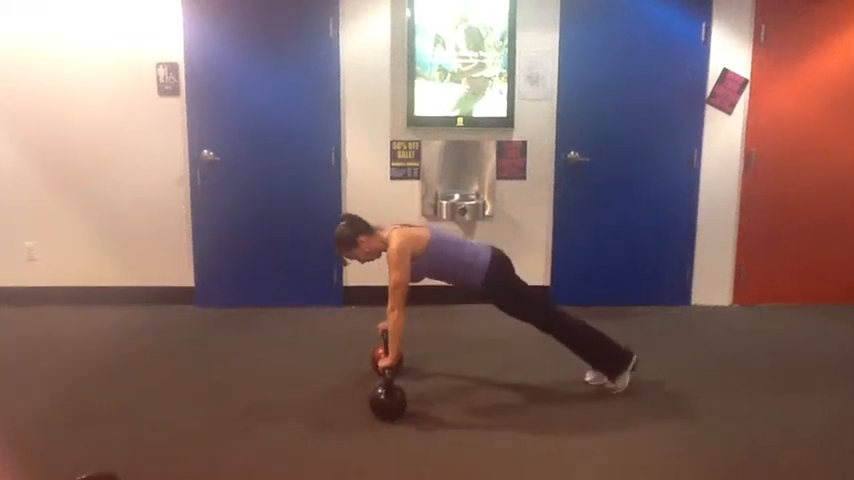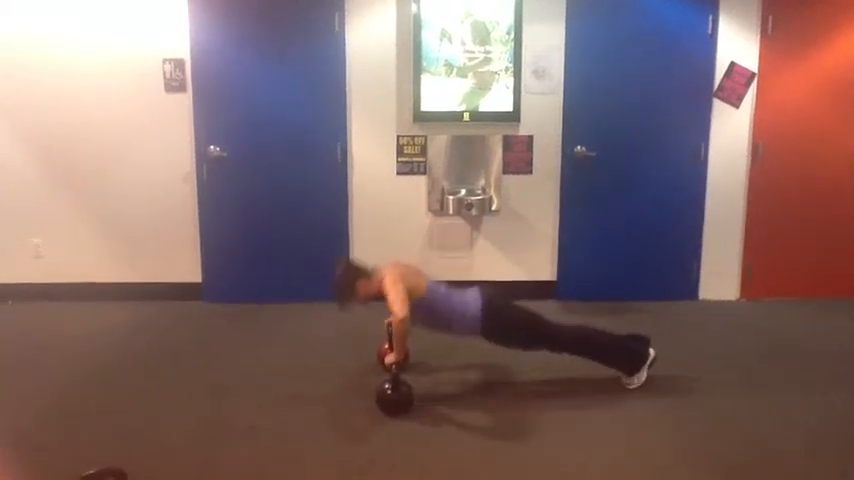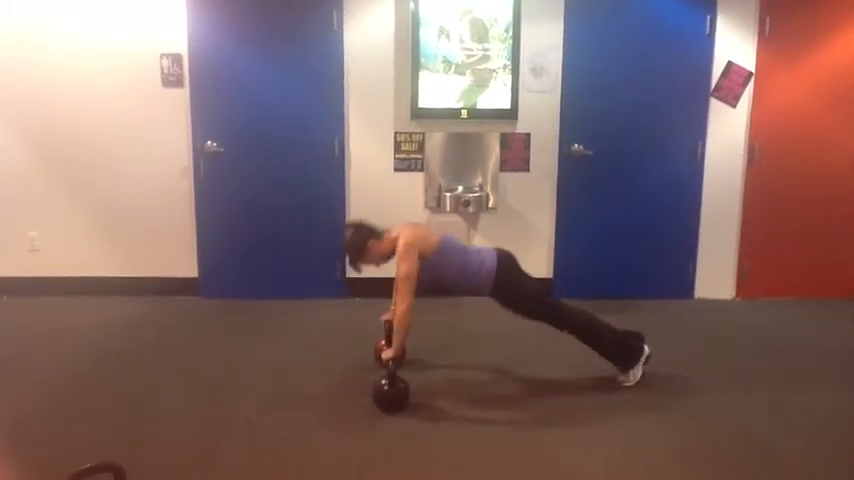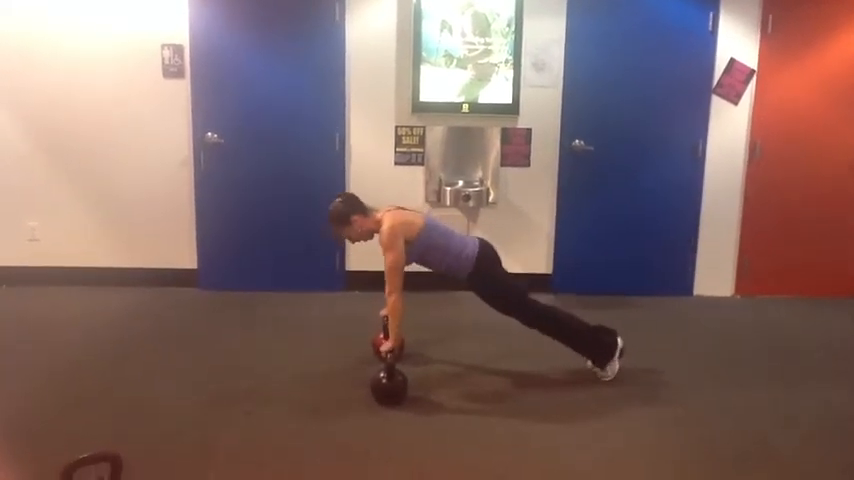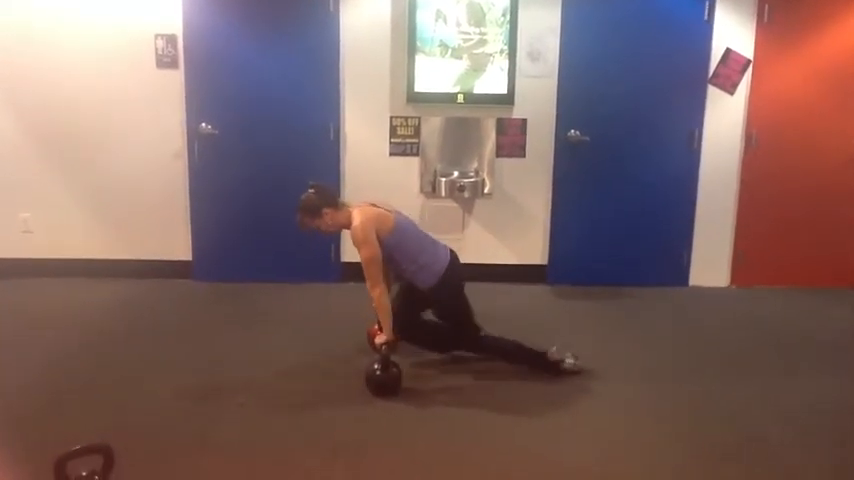
dt=1s
person 1, frame 1
left shoulder: (397, 246)
right shoulder: (393, 236)
left elbow: (396, 306)
left wrist: (392, 357)
right wrist: (392, 323)
left hip: (490, 272)
right hip: (488, 264)
left knee: (546, 318)
right knee: (544, 313)
left ankle: (618, 361)
right ankle: (606, 361)
person 1, frame 2
left shoulder: (389, 280)
right shoulder: (391, 270)
left elbow: (401, 317)
left wrist: (399, 353)
right wrist: (396, 319)
left hip: (486, 316)
right hip: (481, 305)
left knee: (556, 337)
right knee: (555, 334)
left ankle: (637, 356)
right ankle: (634, 348)
person 1, frame 3
left shoulder: (405, 245)
right shoulder: (402, 236)
left elbow: (405, 302)
right elbow: (406, 287)
left wrist: (395, 348)
right wrist: (395, 312)
left hip: (496, 276)
right hip: (495, 267)
left knee: (557, 314)
right knee: (556, 313)
left ankle: (632, 354)
right ankle: (629, 346)
person 1, frame 4
left shoulder: (389, 230)
right shoulder: (388, 217)
left elbow: (394, 291)
left wrist: (393, 340)
right wrist: (393, 309)
left hip: (476, 265)
right hip: (475, 255)
left knee: (529, 312)
right knee: (528, 309)
left ankle: (606, 349)
right ankle: (603, 342)
person 1, frame 5
left shoulder: (359, 226)
right shoulder: (363, 212)
left elbow: (376, 286)
right elbow: (387, 265)
left wrist: (387, 333)
left hip: (441, 278)
right hip: (436, 266)
left knee: (467, 338)
right knee: (402, 325)
left ankle: (548, 360)
right ankle: (458, 335)
